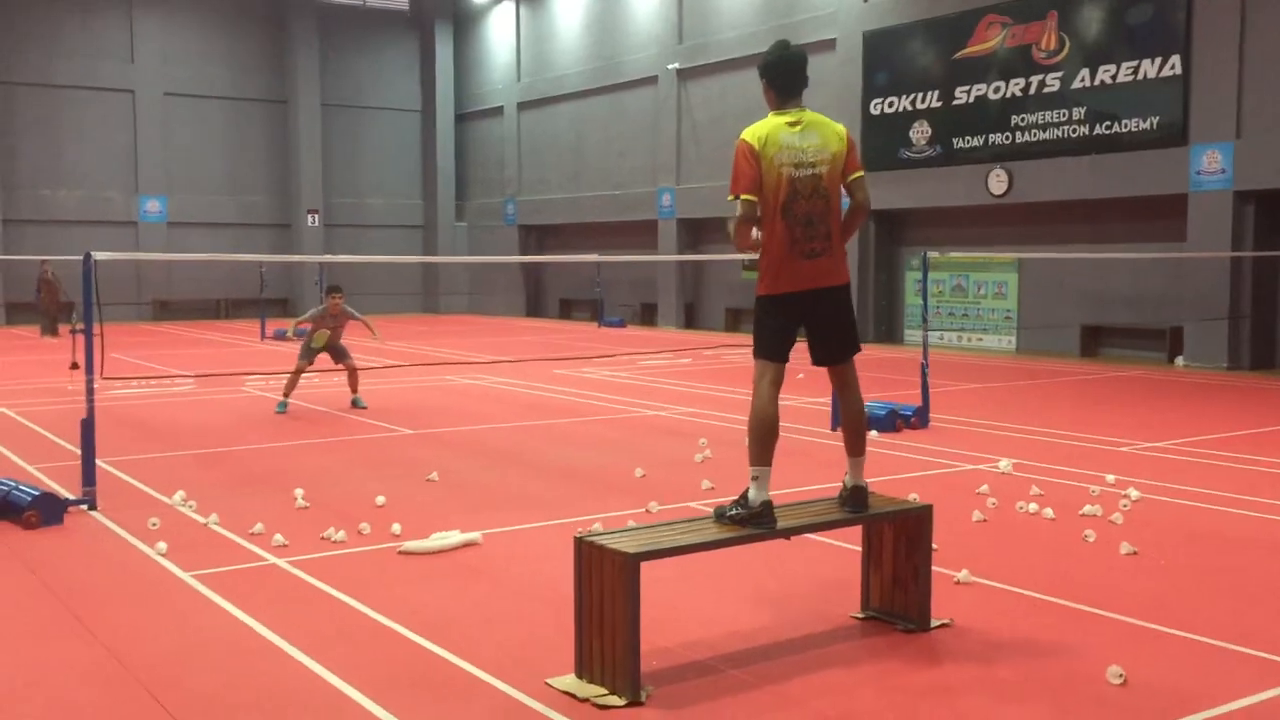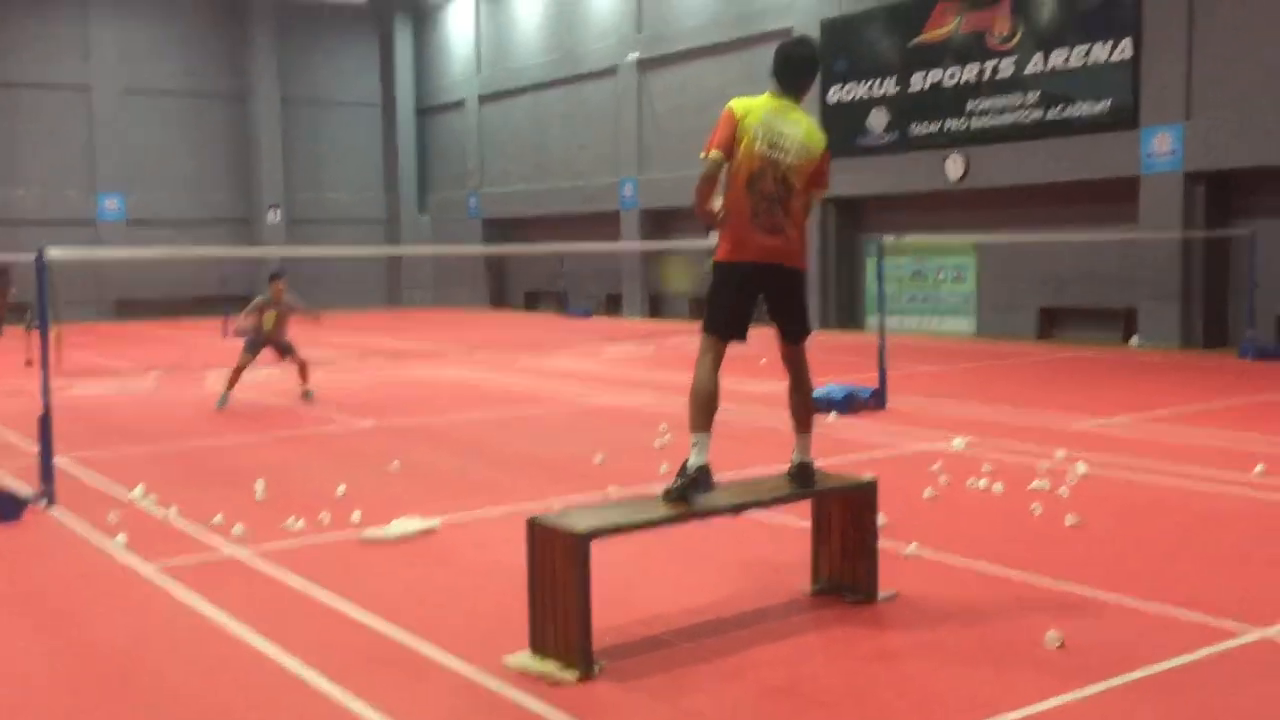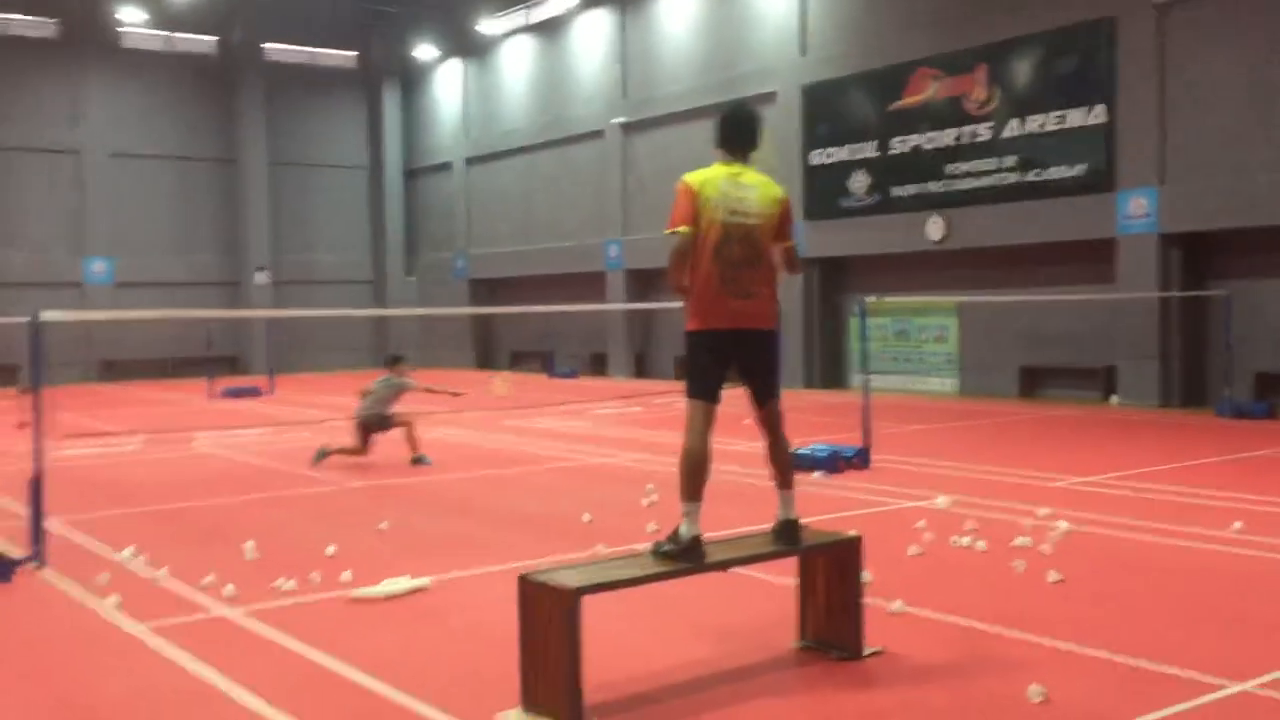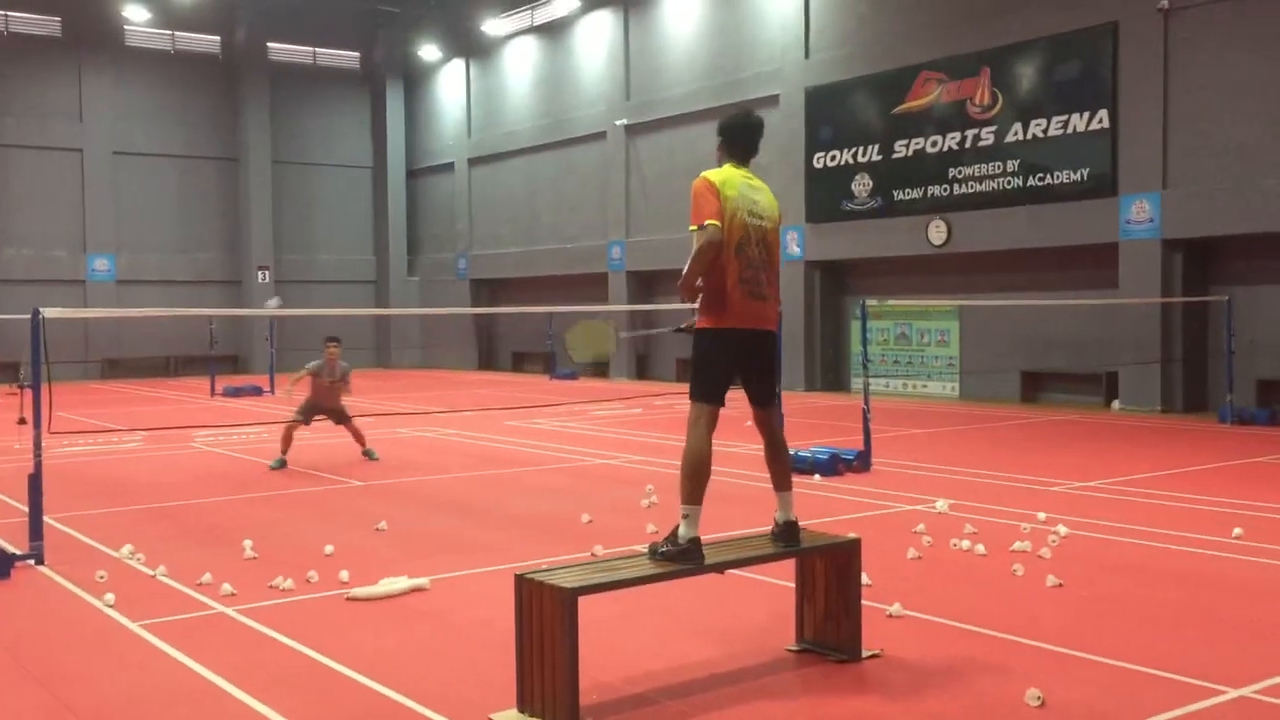
dt=0.7s
person 1, frame 1
left shoulder: (754, 139)
right shoulder: (837, 134)
left elbow: (747, 216)
right elbow: (862, 204)
left wrist: (744, 242)
left hip: (778, 283)
right hip: (831, 280)
left knee: (767, 381)
right knee: (846, 380)
left ankle: (757, 497)
right ankle: (856, 484)
person 1, frame 2
left shoulder: (739, 111)
right shoulder: (815, 138)
left elbow: (710, 171)
left wrist: (706, 209)
left hip: (737, 255)
right hip: (788, 260)
left knee: (710, 353)
right knee: (796, 360)
left ankle: (697, 462)
right ankle: (803, 462)
person 1, frame 3
left shoulder: (694, 183)
right shoulder: (773, 192)
left elbow: (682, 246)
right elbow: (792, 263)
left wrist: (679, 284)
left hip: (710, 320)
right hip: (760, 322)
left knee: (699, 420)
right knee: (770, 418)
left ankle: (688, 532)
right ankle: (787, 518)
person 1, frame 4
left shoulder: (711, 181)
right shoulder: (768, 196)
left elbow: (710, 240)
left wrist: (688, 280)
left hip: (723, 320)
right hip: (764, 322)
left knee: (701, 420)
right knee: (769, 421)
left ankle: (687, 535)
right ankle: (786, 521)
